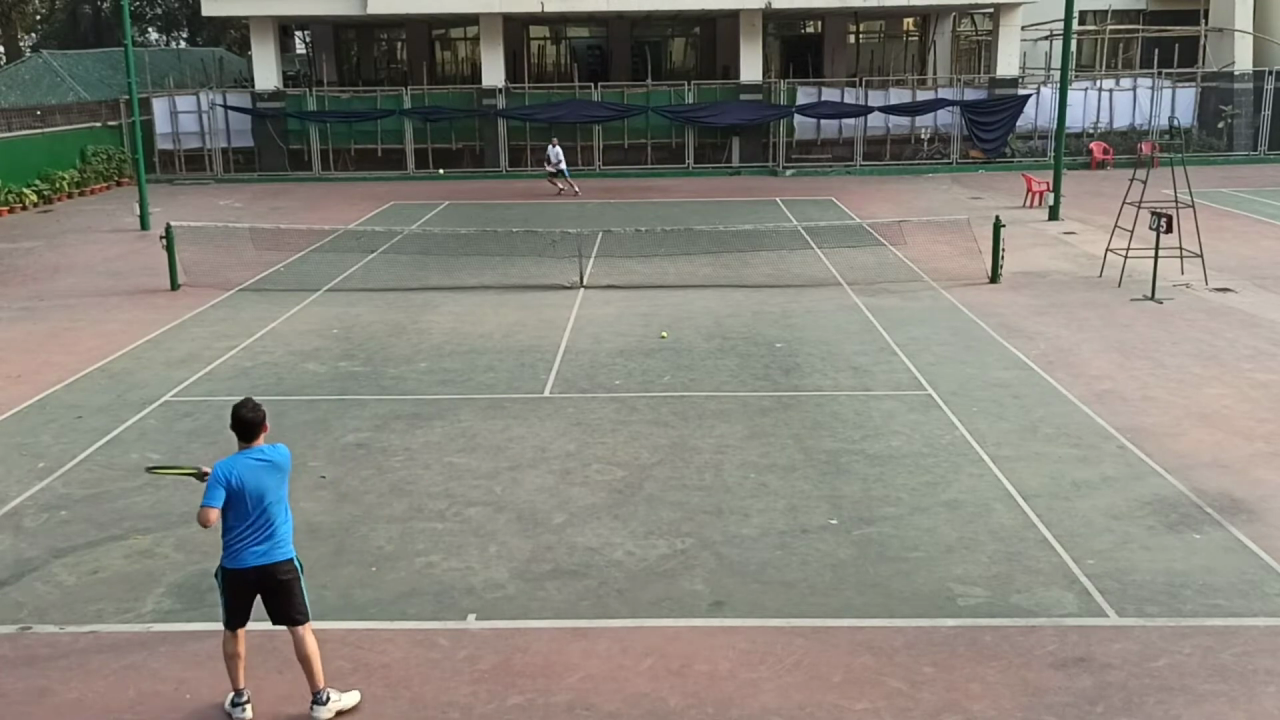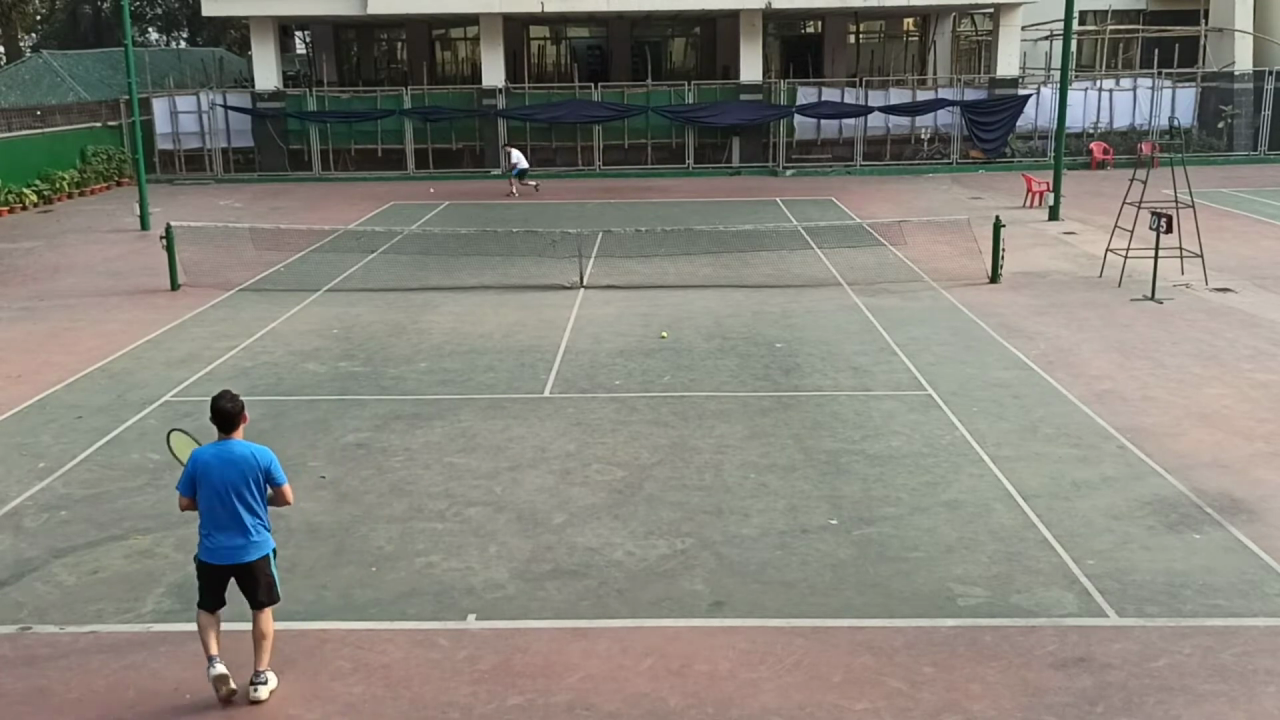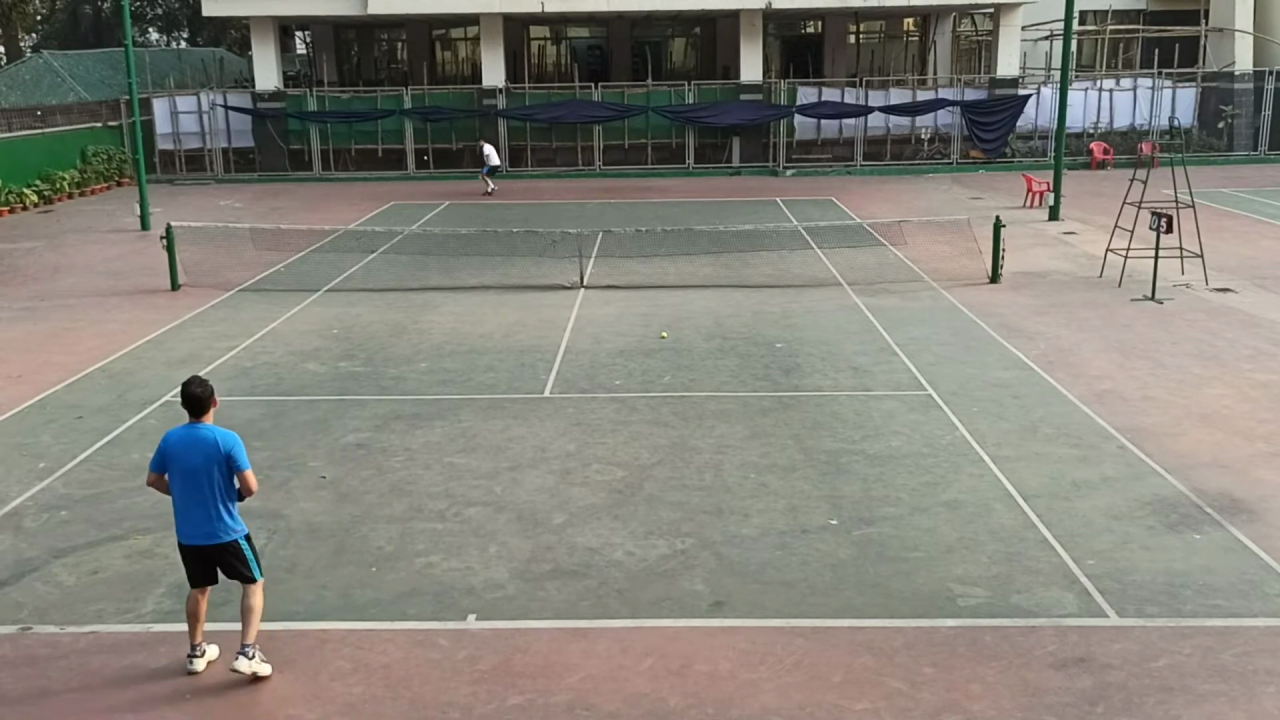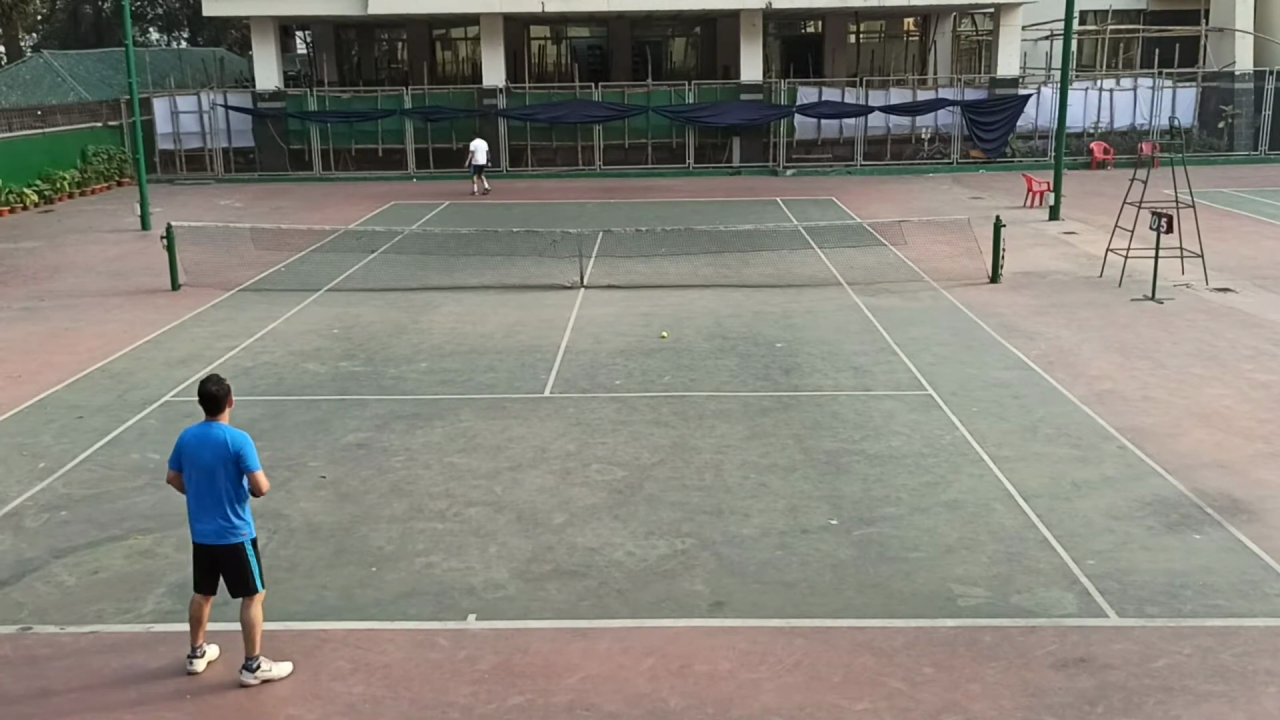
dt=0.5s
person 1, frame 1
left shoulder: (224, 470)
right shoulder: (280, 455)
left elbow: (208, 520)
left hip: (237, 565)
right hip: (280, 560)
left knee: (233, 630)
right knee: (301, 629)
person 1, frame 2
left shoulder: (198, 458)
right shoulder: (262, 455)
left elbow: (185, 503)
right elbow: (286, 498)
left hip: (212, 553)
right hip: (255, 550)
left knee: (207, 610)
right knee: (262, 610)
left ankle: (215, 663)
right ankle: (260, 678)
person 1, frame 3
left shoulder: (170, 440)
right shoulder: (227, 440)
left elbow: (153, 480)
right elbow: (250, 486)
right wrist: (239, 494)
left hip: (188, 535)
right hip: (226, 533)
left knee: (199, 589)
right knee: (254, 584)
left ankle: (197, 652)
right ankle: (247, 652)
person 1, frame 4
left shoulder: (187, 437)
right shoulder: (238, 440)
left elbow: (173, 478)
right elbow: (260, 488)
right wrist: (256, 490)
left hip: (201, 534)
right hip: (235, 535)
left knee: (202, 594)
right knee: (253, 597)
left ankle: (196, 653)
right ankle: (253, 666)
